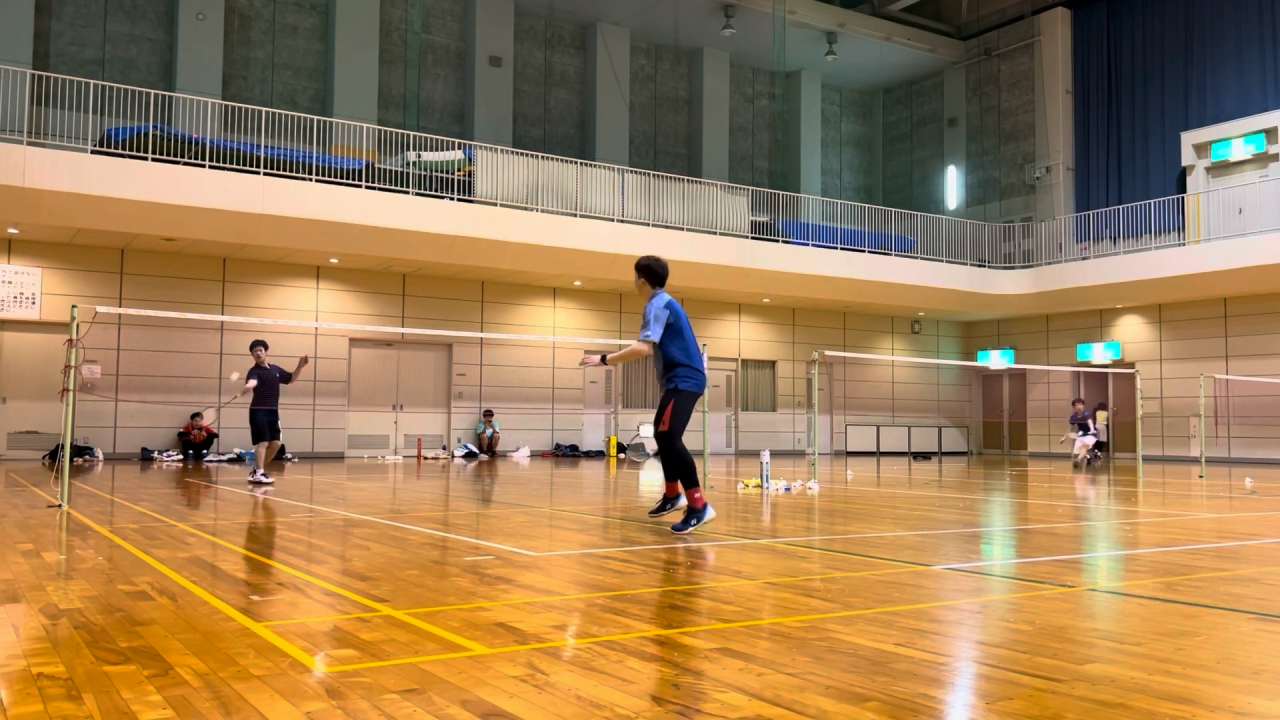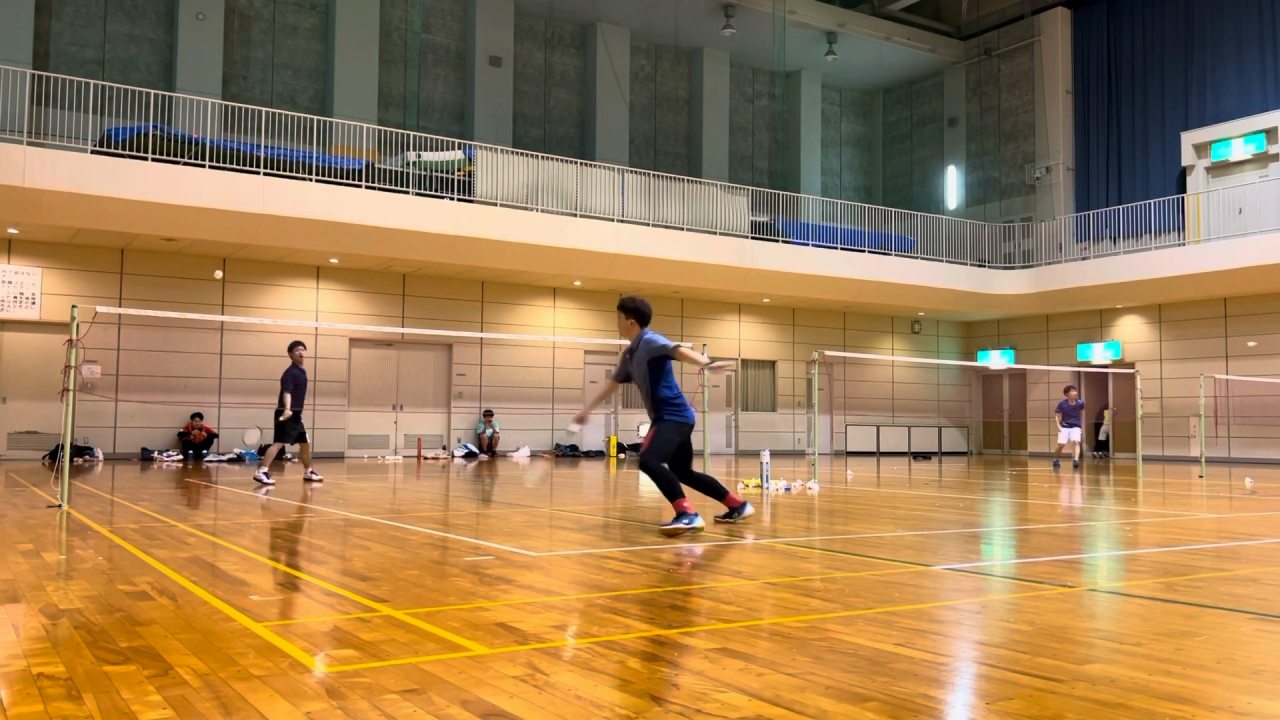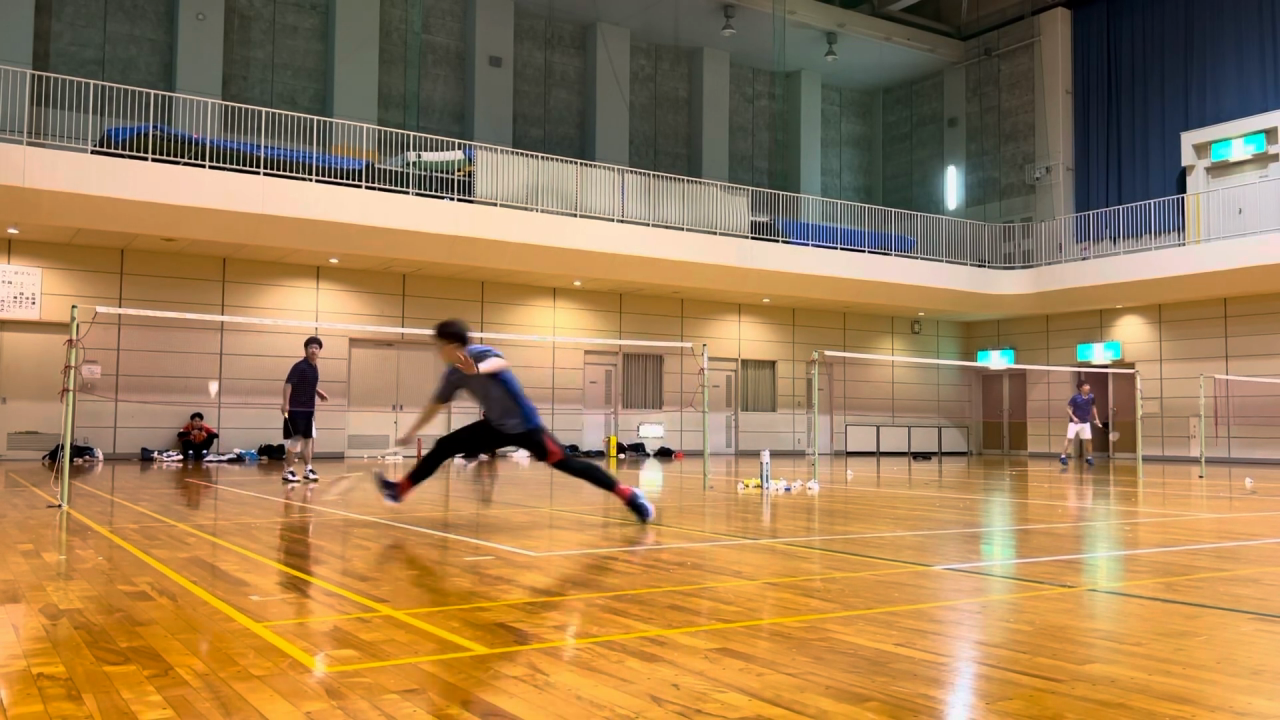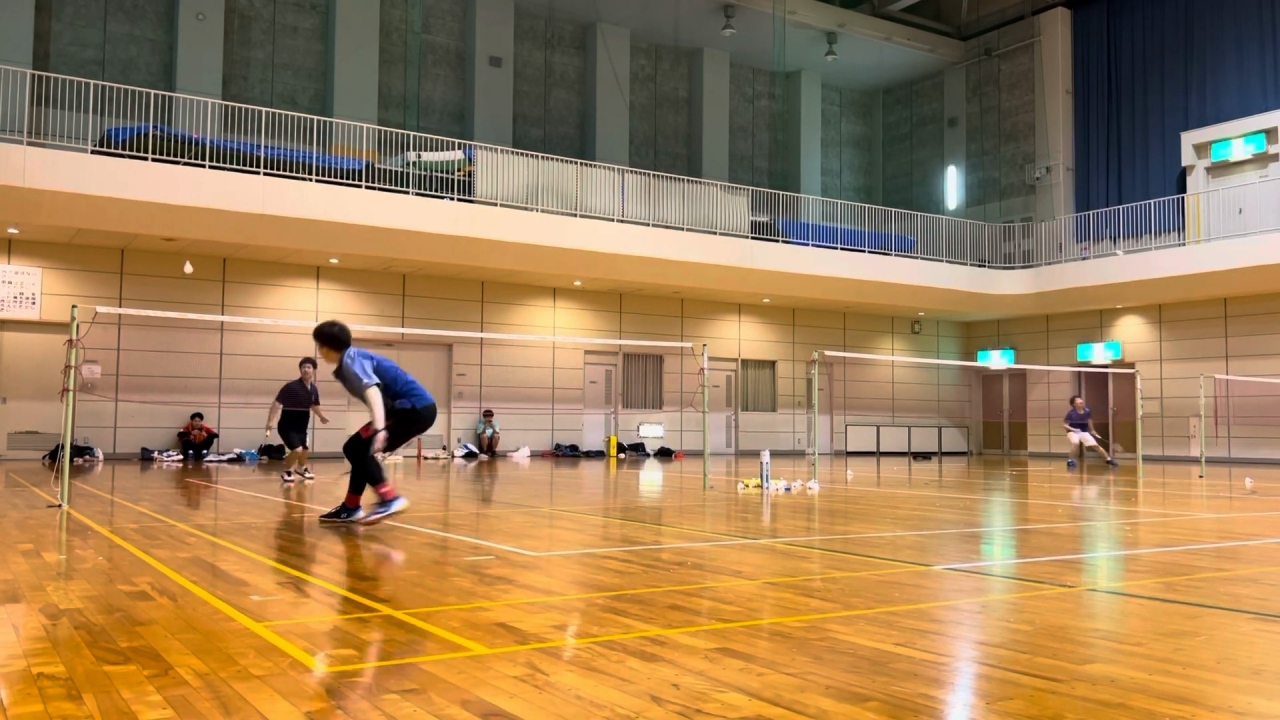
dt=0.5s
person 1, frame 1
left shoulder: (657, 305)
right shoulder: (666, 303)
left elbow: (644, 348)
left wrist: (603, 359)
left hip: (683, 380)
right hip: (681, 379)
left knee: (670, 439)
right knee: (662, 435)
left ankle: (698, 506)
right ankle: (673, 495)
person 1, frame 2
left shoulder: (651, 341)
right shoulder: (630, 352)
left elbow: (681, 350)
right elbow: (614, 383)
left wrist: (703, 361)
right wrist: (588, 408)
left hip: (674, 417)
right hip: (667, 419)
left knee: (649, 461)
right knee: (682, 471)
left ankle: (687, 513)
right ankle: (737, 504)
person 1, frame 3
left shoulder: (481, 354)
right shoulder: (453, 374)
left elbow: (502, 363)
right elbow: (436, 404)
left wrist: (477, 369)
right wrist: (411, 432)
left hip: (525, 425)
right hip: (494, 426)
left knee: (566, 464)
right knee: (443, 447)
left ankle: (630, 496)
right ankle: (400, 490)
person 1, frame 4
left shoulder: (353, 363)
right shoulder: (356, 358)
left elbow: (373, 390)
left wrist: (380, 429)
left hip: (414, 409)
right hip: (421, 409)
left knee: (354, 448)
right knee: (363, 448)
left ankle: (390, 498)
right ankle: (351, 506)
